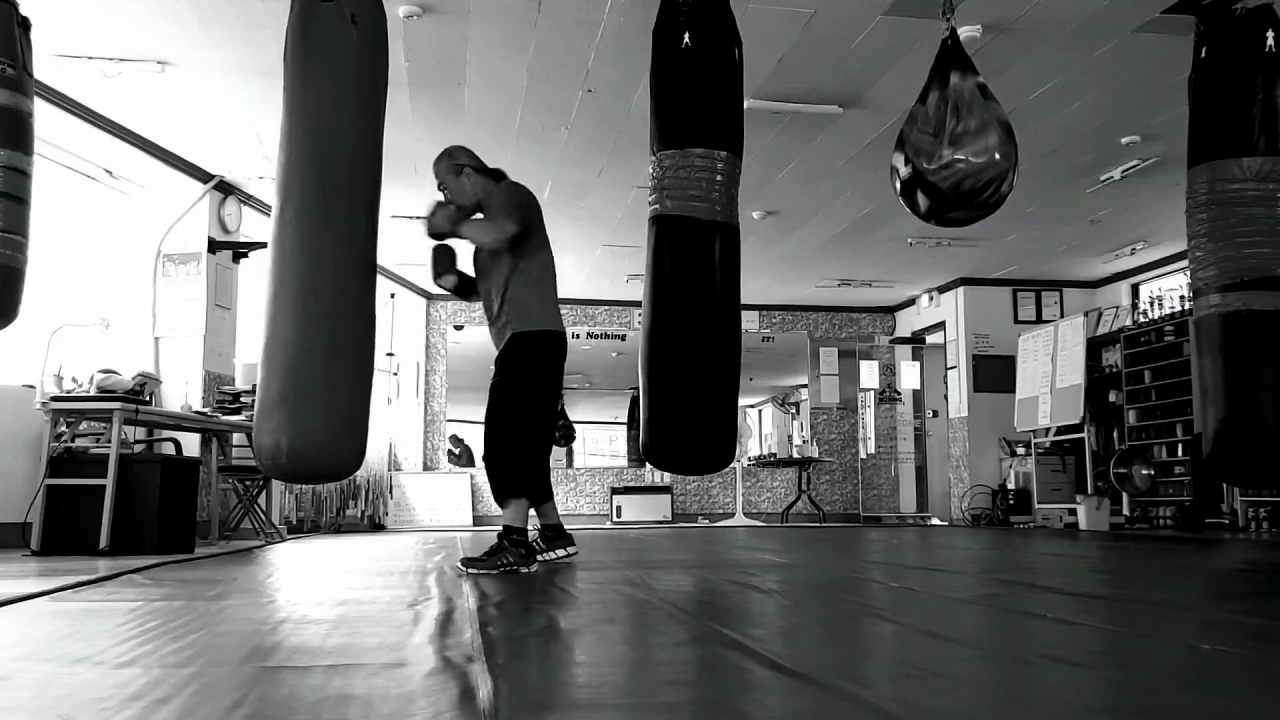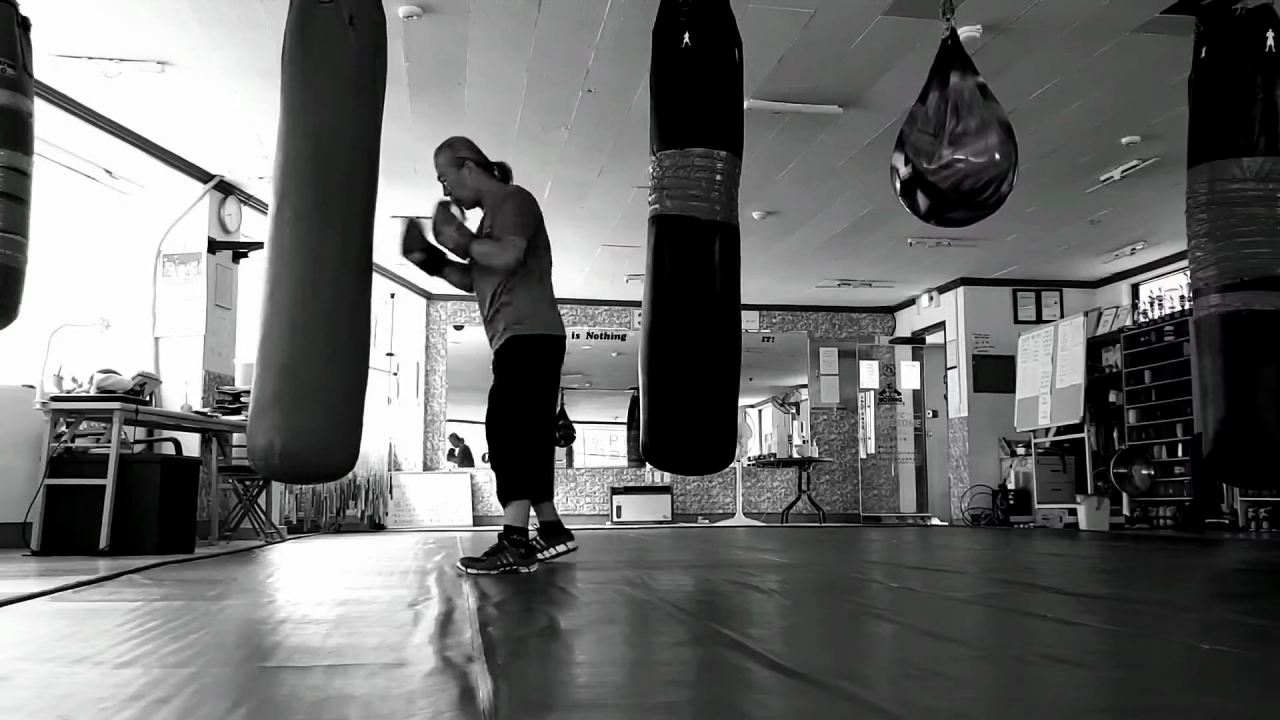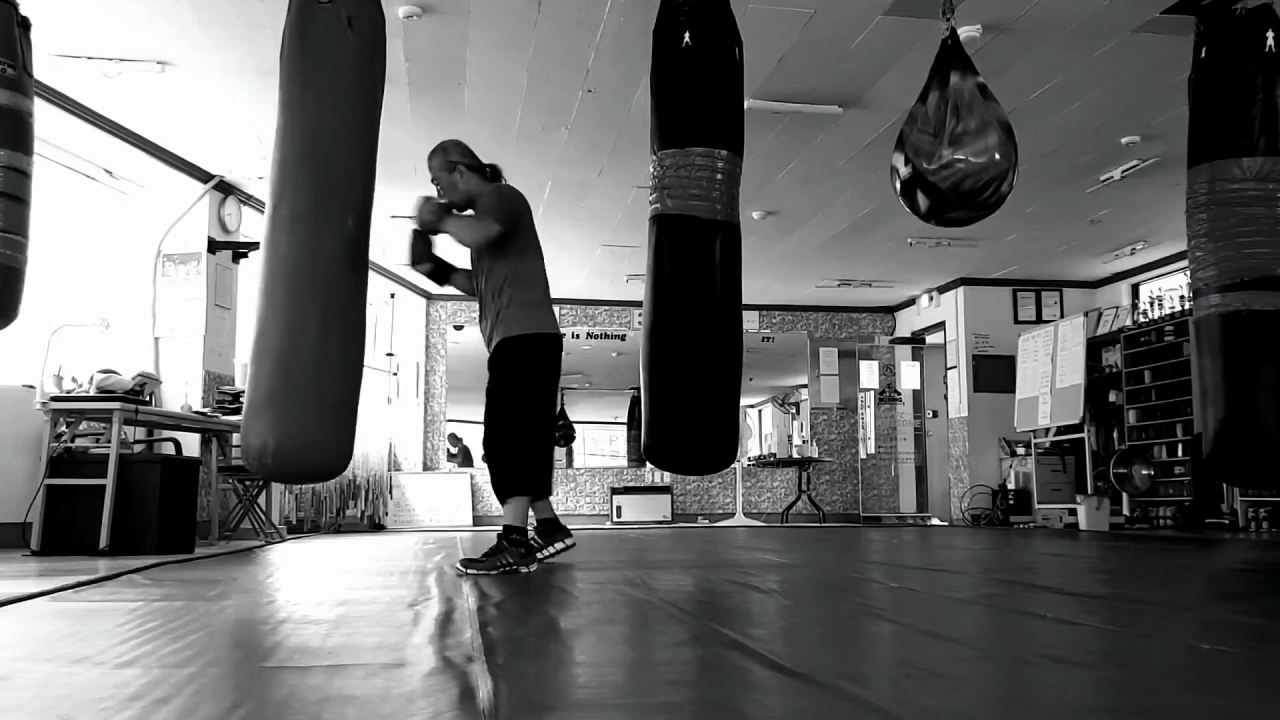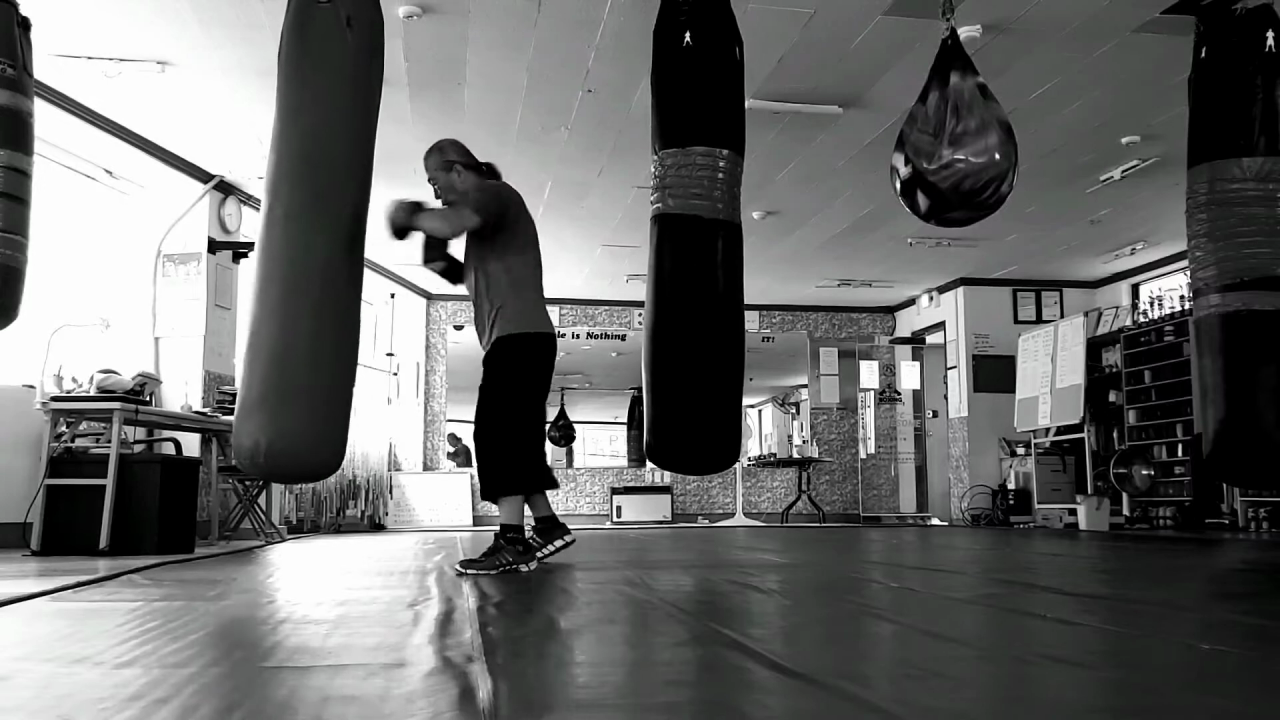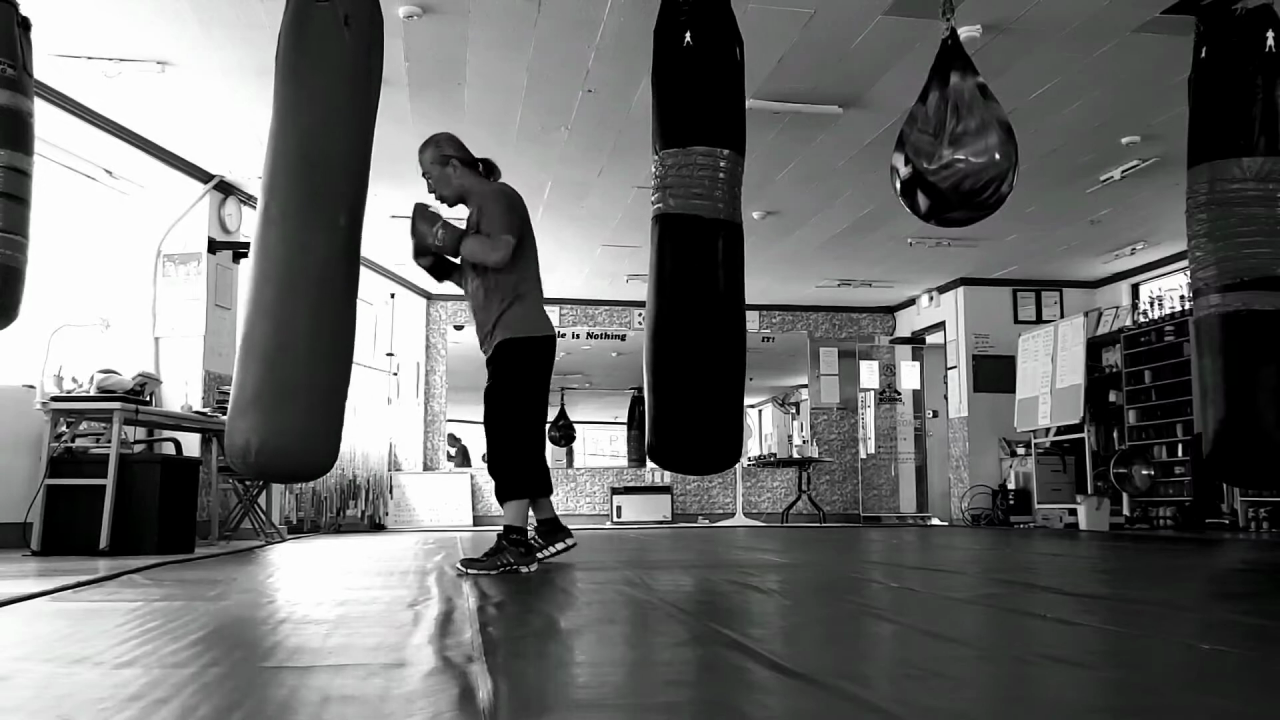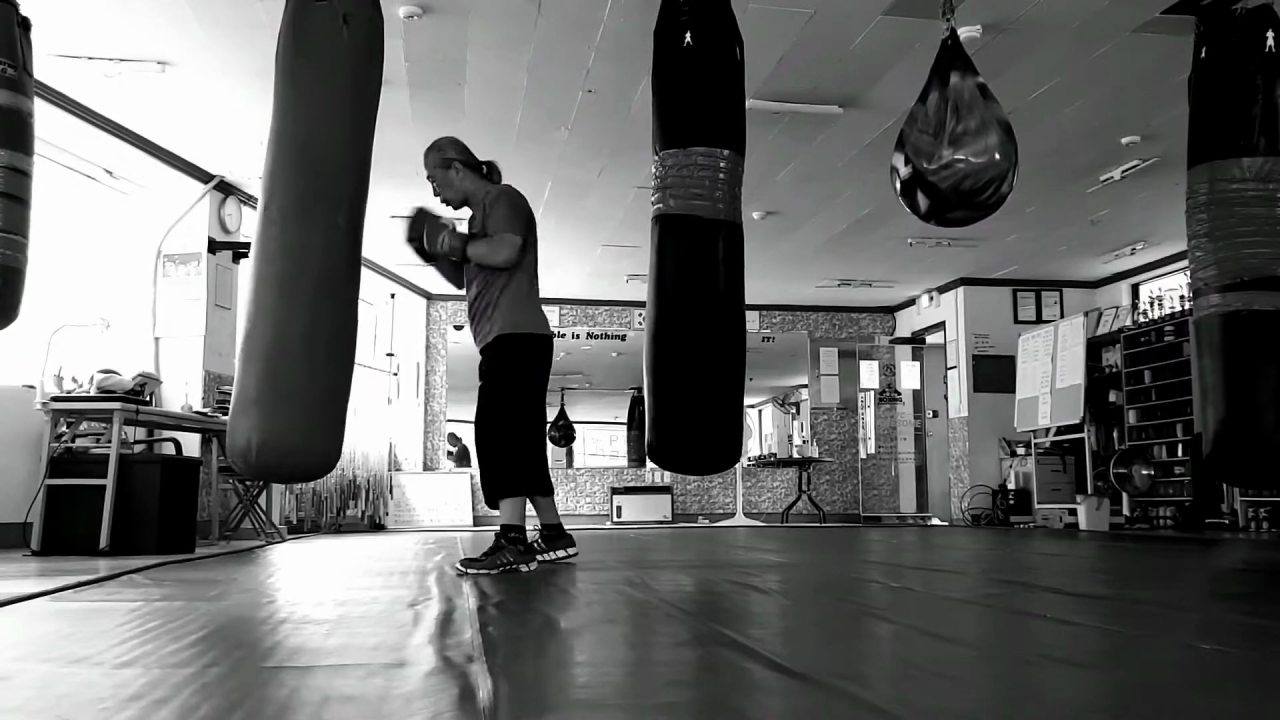
dt=0.3s
person 1, frame 1
left shoulder: (510, 197)
right shoulder: (488, 239)
left elbow: (500, 232)
right elbow: (490, 291)
left wrist: (451, 225)
right wrist: (454, 279)
left hip: (533, 336)
right hip: (521, 342)
left knee: (508, 438)
right knee: (524, 440)
left ankle: (514, 541)
right ankle: (552, 534)
person 1, frame 2
left shoulder: (513, 199)
right shoulder: (491, 217)
left elbow: (508, 259)
right elbow: (473, 281)
left wrist: (458, 239)
right wrist: (429, 259)
left hip: (531, 340)
right hip: (519, 343)
left knee: (512, 439)
right knee: (525, 440)
left ankle: (515, 543)
right ankle: (550, 531)
person 1, frame 3
left shoulder: (503, 197)
right shoulder: (482, 215)
left elbow: (475, 237)
right elbow: (476, 286)
left wrist: (437, 219)
right wrist: (432, 266)
left hip: (526, 338)
right hip: (514, 342)
left knee: (510, 436)
right knee: (524, 438)
left ankle: (515, 542)
right ankle: (548, 527)
person 1, frame 4
left shoulder: (493, 192)
right shoulder: (486, 207)
left elbow: (453, 225)
right elbow: (479, 275)
left wrist: (411, 217)
right wrist: (441, 261)
left hip: (519, 338)
right hip: (517, 338)
left knee: (498, 432)
right knee: (518, 438)
left ankle: (511, 541)
right ankle: (547, 526)
person 1, frame 5
left shoulder: (500, 199)
right shoulder: (484, 213)
left elbow: (496, 255)
right elbow: (474, 277)
left wrist: (447, 236)
right wrist: (434, 260)
left hip: (521, 340)
right hip: (512, 342)
left knee: (509, 436)
right knee: (516, 439)
left ankle: (514, 542)
right ankle: (549, 529)
person 1, frame 6
left shoulder: (504, 199)
right shoulder: (482, 220)
left elbow: (505, 254)
right elbow: (462, 278)
left wrist: (455, 242)
right wrist: (434, 250)
left hip: (516, 338)
right hip: (508, 342)
left knee: (500, 434)
right knee: (519, 437)
left ankle: (512, 541)
right ankle: (553, 535)
